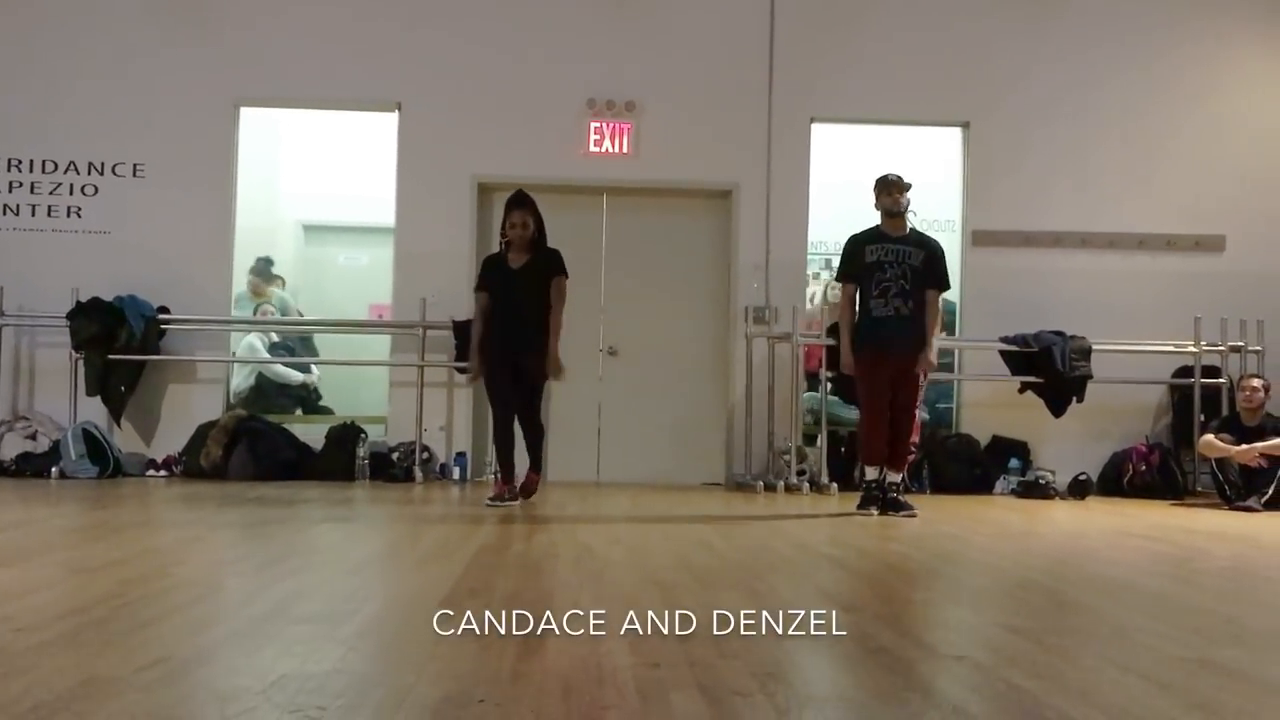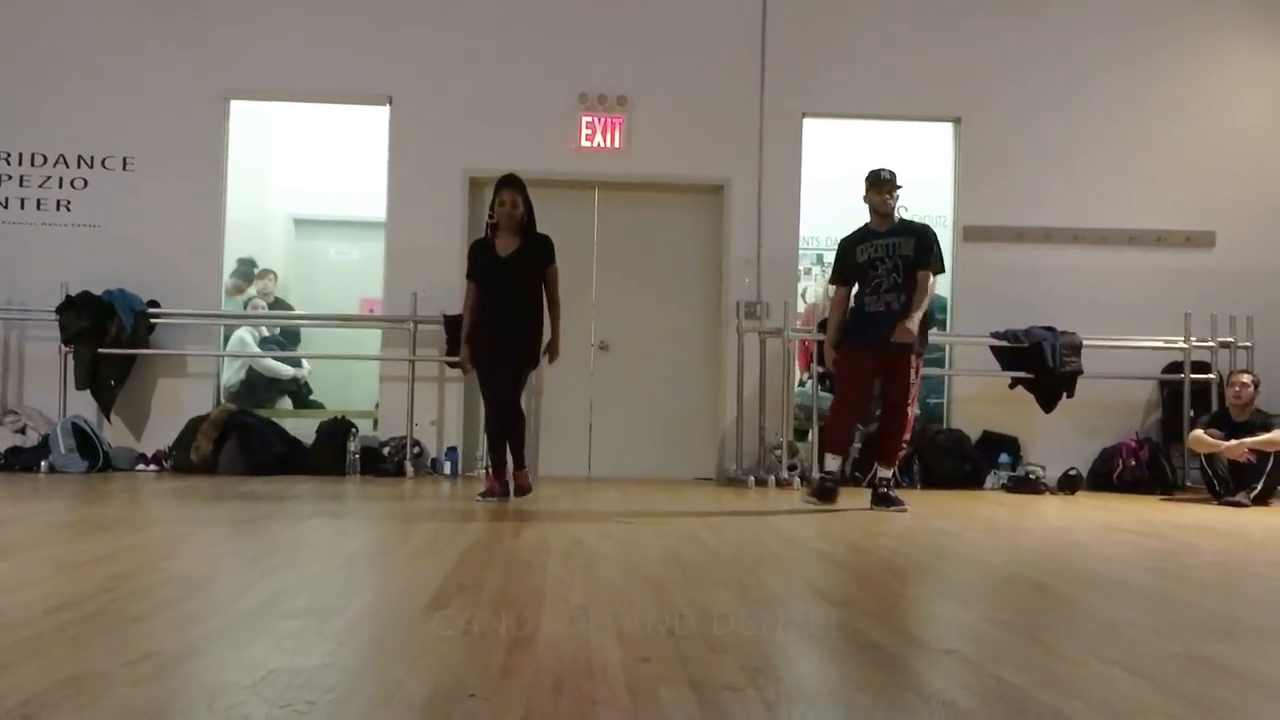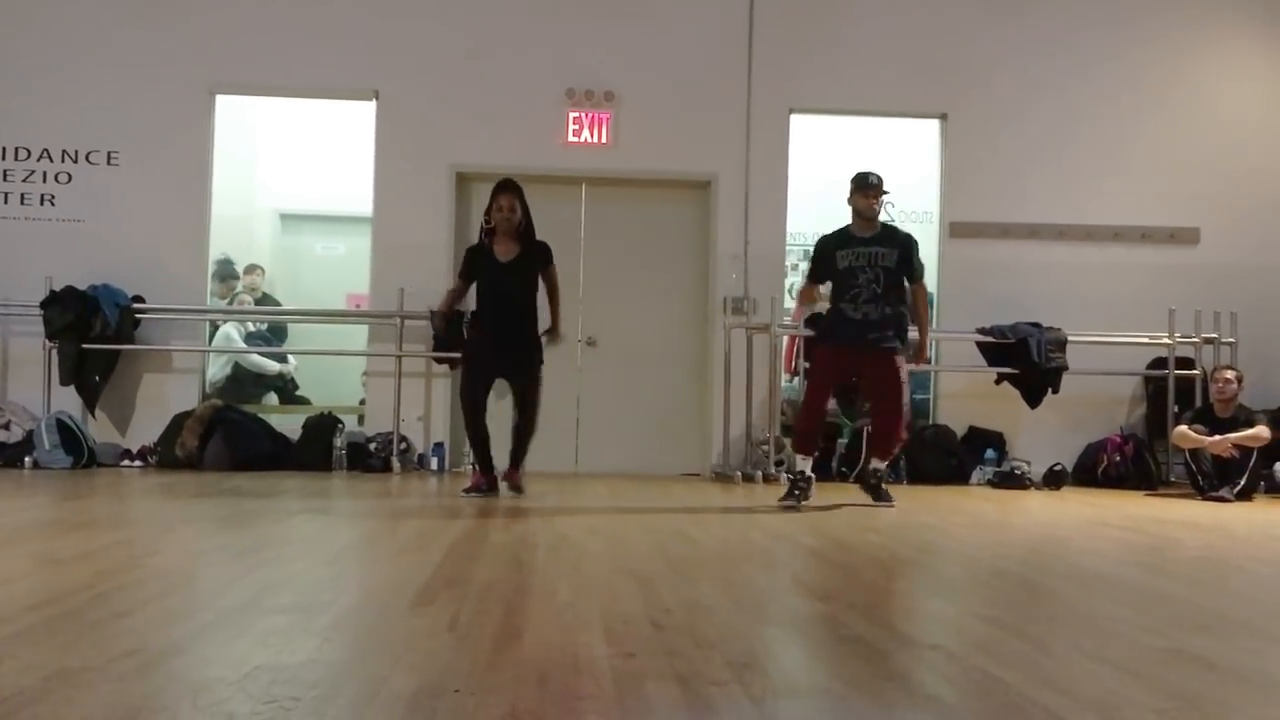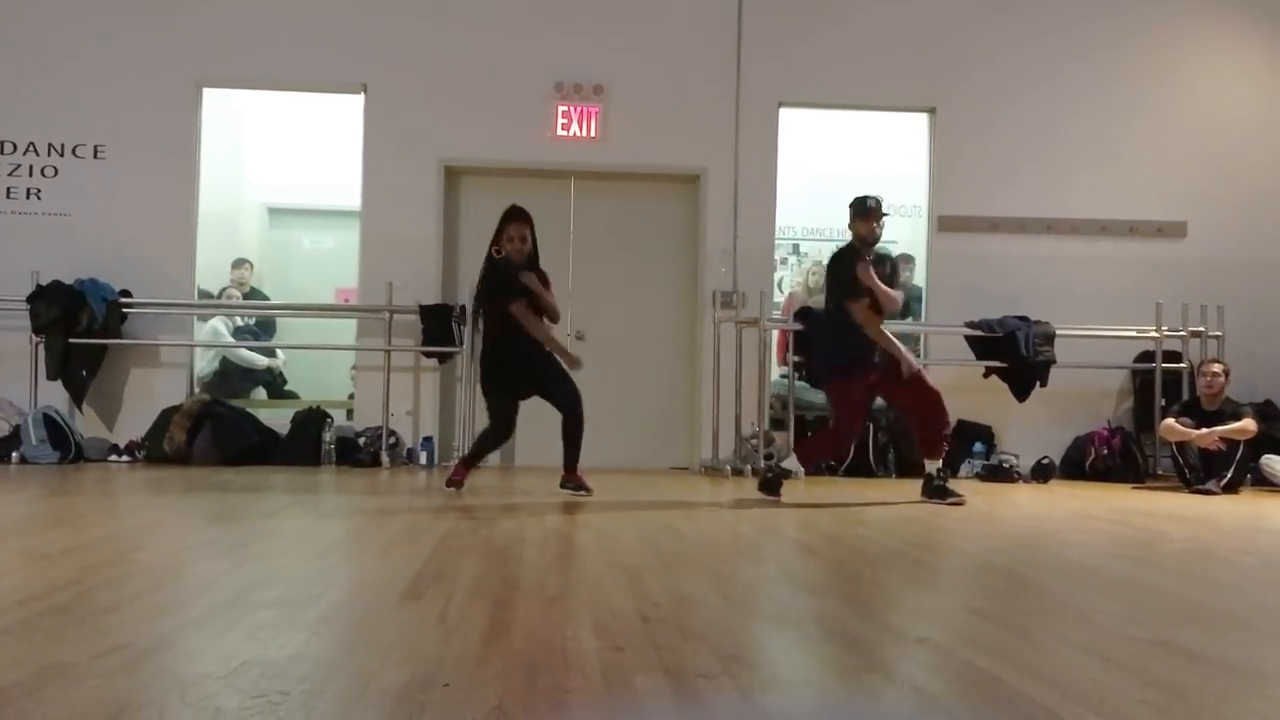
dt=0.3s
person 1, frame 1
left shoulder: (929, 247)
right shoulder: (859, 244)
left elbow: (934, 300)
right elbow: (848, 297)
left wrist: (932, 345)
right wrist: (845, 346)
left hip: (911, 347)
right hip: (870, 344)
left knee: (906, 418)
right knee: (873, 416)
left ankle: (892, 489)
right ankle: (872, 487)
person 1, frame 2
left shoulder: (920, 235)
right shoulder: (851, 244)
left elbow: (926, 282)
right elbow: (840, 296)
left wrist: (914, 319)
right wrist: (830, 343)
left hip: (903, 339)
right hip: (859, 338)
left knee: (898, 414)
right knee: (845, 405)
left ankle: (882, 485)
right ankle: (830, 477)
person 1, frame 3
left shoulder: (902, 243)
right shoulder: (831, 244)
left elbow: (917, 288)
right elbow: (809, 289)
left wrist: (923, 335)
right wrist: (807, 299)
left hip: (884, 341)
right hip: (839, 338)
left knee: (892, 410)
right knee: (813, 404)
left ankle: (874, 474)
right ankle: (800, 477)
person 1, frame 4
right shoulder: (843, 262)
left elbow: (894, 305)
right elbow: (862, 318)
left wrist: (875, 283)
right wrist: (900, 351)
left hip: (882, 356)
right hip: (845, 361)
left knee: (932, 405)
right knee: (844, 433)
left ankle: (934, 480)
right ankle: (778, 472)
person 2, frame 1
left shoulder: (550, 260)
right shoulder: (492, 264)
left elbow: (557, 306)
right elbow: (481, 309)
left wrist: (553, 352)
right wrist: (475, 353)
left hip: (533, 350)
right hip: (496, 350)
left knee: (529, 414)
right knee: (502, 415)
left ankle: (534, 473)
right ankle: (506, 483)
person 2, frame 2
left shoulder: (540, 245)
right shoulder: (479, 249)
left elbow: (552, 293)
right elbow: (472, 298)
left wrist: (554, 336)
right wrist: (465, 341)
left hip: (523, 338)
right hip: (487, 338)
left knee: (509, 402)
right knee: (493, 406)
left ankle: (519, 471)
right ankle: (498, 478)
person 2, frame 3
left shoulder: (538, 251)
right shoulder: (476, 253)
left elbow: (551, 286)
right elbow: (458, 292)
left wrist: (555, 324)
right wrist: (444, 310)
left hip: (520, 342)
right hip: (482, 340)
left knee: (528, 407)
right knee: (471, 408)
left ankle: (514, 469)
right ankle: (485, 474)
person 2, frame 4
left shoulder: (534, 274)
right shoulder: (497, 274)
left elbow: (554, 317)
right elbow: (526, 320)
left wrist: (539, 290)
right wrist: (563, 353)
left hip: (535, 358)
right hip: (499, 361)
left knee: (573, 404)
right knee: (503, 425)
left ankle: (570, 474)
right ankle: (464, 467)
